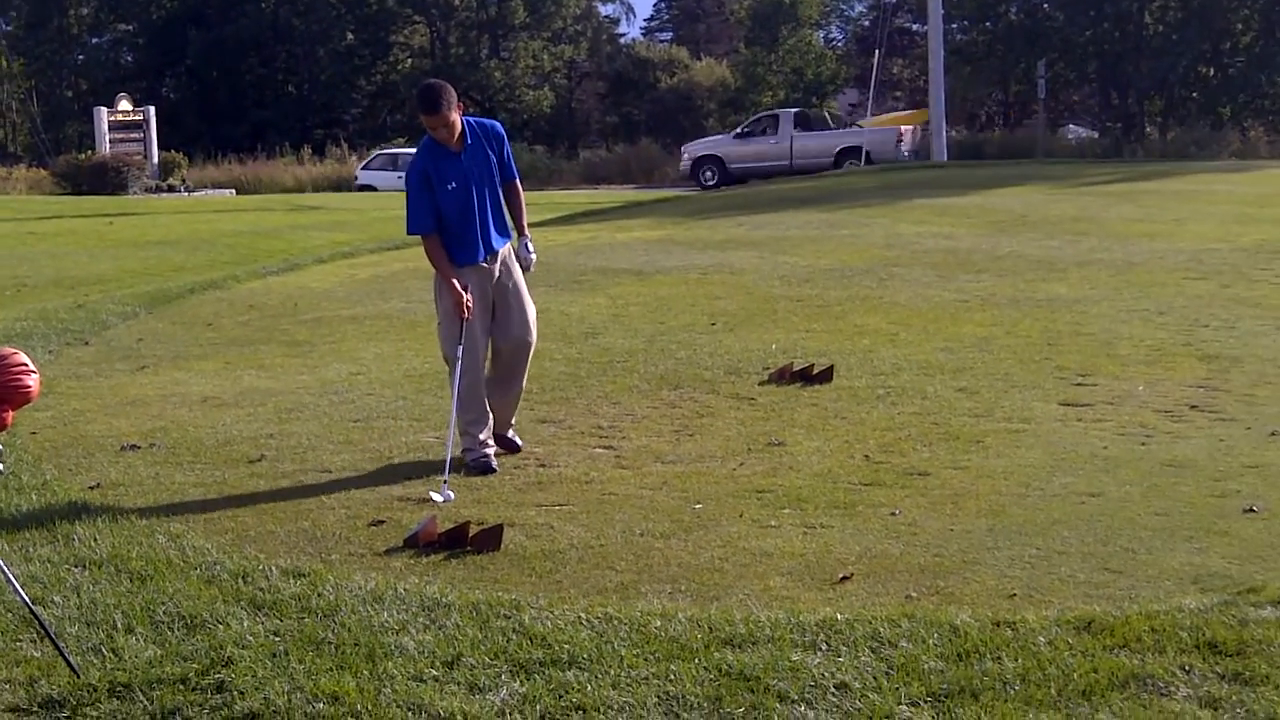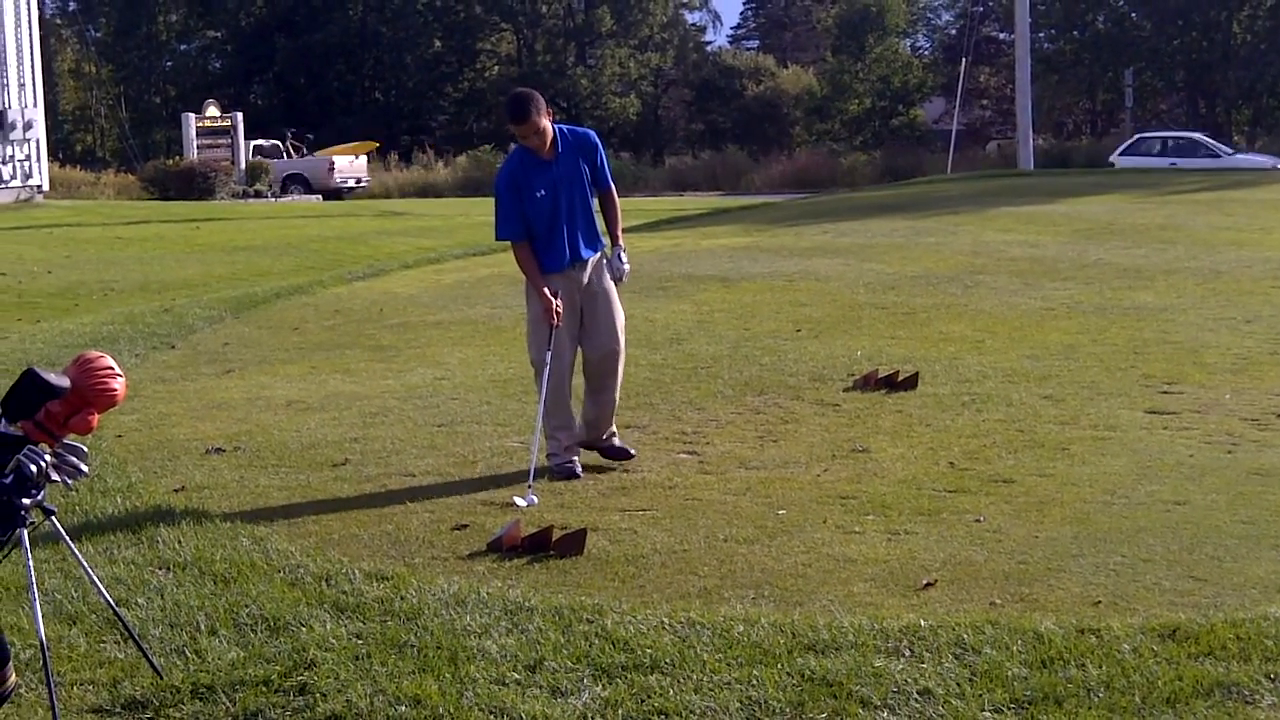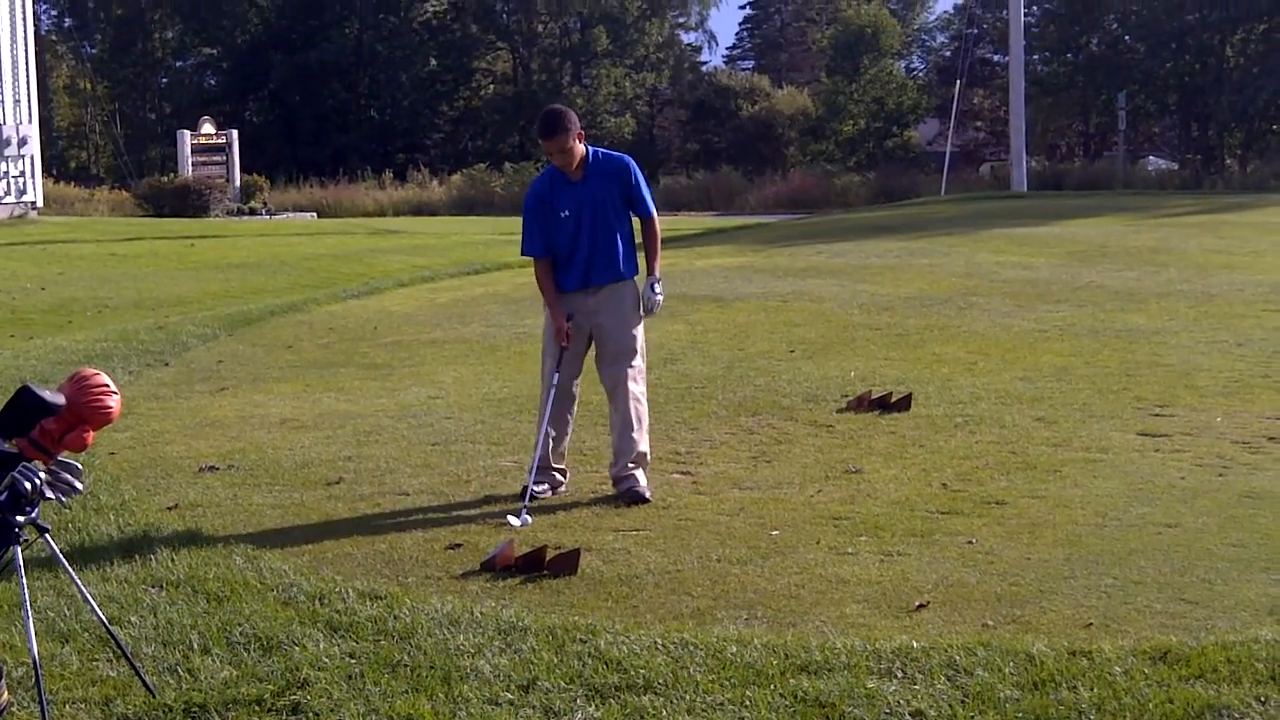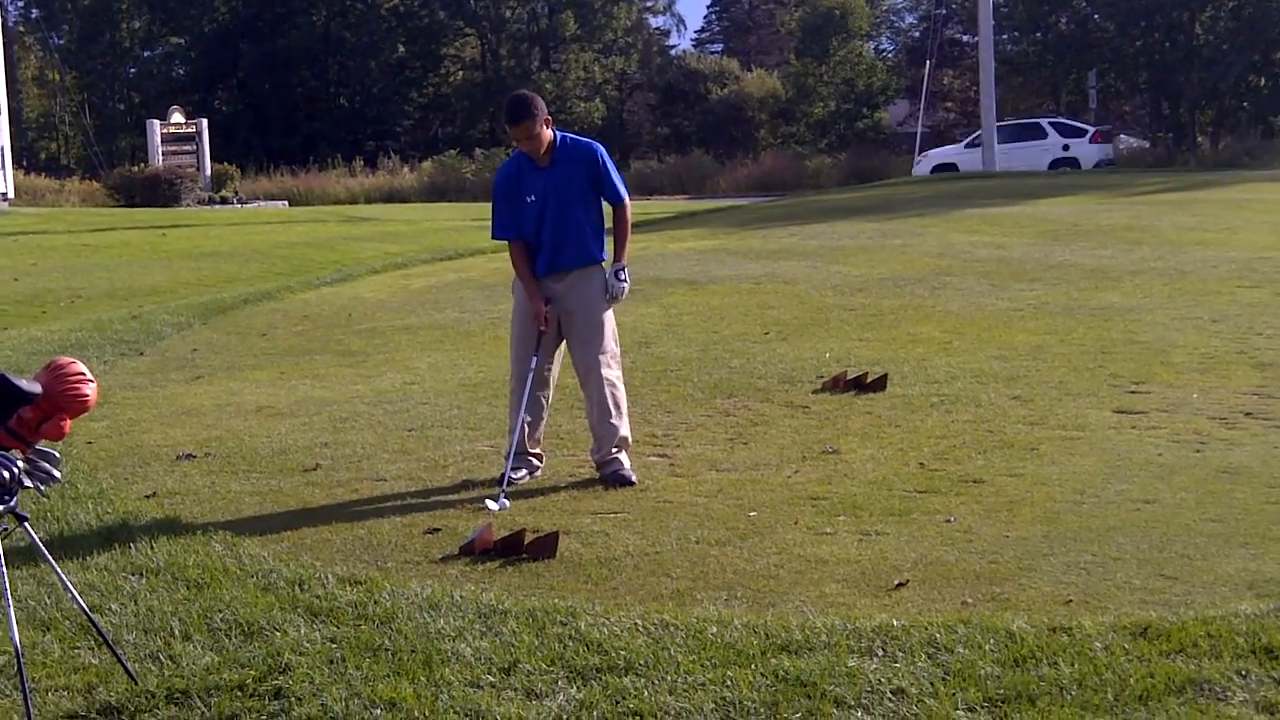
dt=1s
person 1, frame 1
left shoulder: (491, 134)
right shoulder: (421, 166)
left elbow: (511, 185)
right elbow: (428, 234)
left wrist: (524, 237)
right wrist: (452, 283)
left hip: (502, 253)
right hip: (460, 269)
left knee: (521, 337)
right knee: (468, 358)
left ankle: (500, 422)
right ankle: (477, 444)
person 1, frame 2
left shoulder: (585, 143)
right shoulder: (511, 175)
left elbow: (607, 194)
right elbow: (519, 241)
left wrist: (618, 247)
right wrist: (541, 291)
left hip: (594, 262)
right hip: (549, 276)
left knee: (609, 349)
right knee: (555, 366)
left ankle: (599, 432)
right ankle: (562, 450)
person 1, frame 3
left shoulder: (621, 168)
right shoulder: (540, 192)
left elbow: (649, 219)
right elbow: (541, 259)
left wrist: (653, 277)
right wrist: (555, 312)
left hip: (617, 290)
right hip: (565, 297)
left knee: (626, 382)
right knee: (557, 386)
left ankle: (630, 473)
right ankle: (549, 470)
person 1, frame 4
left shoulder: (589, 154)
right shoulder: (508, 176)
left elbow: (621, 205)
right elbow: (514, 242)
left wrist: (619, 265)
right wrist: (534, 295)
left hip: (586, 276)
right hip: (533, 282)
left knee: (600, 368)
right knee: (528, 372)
left ankle: (612, 456)
right ankle: (525, 455)
